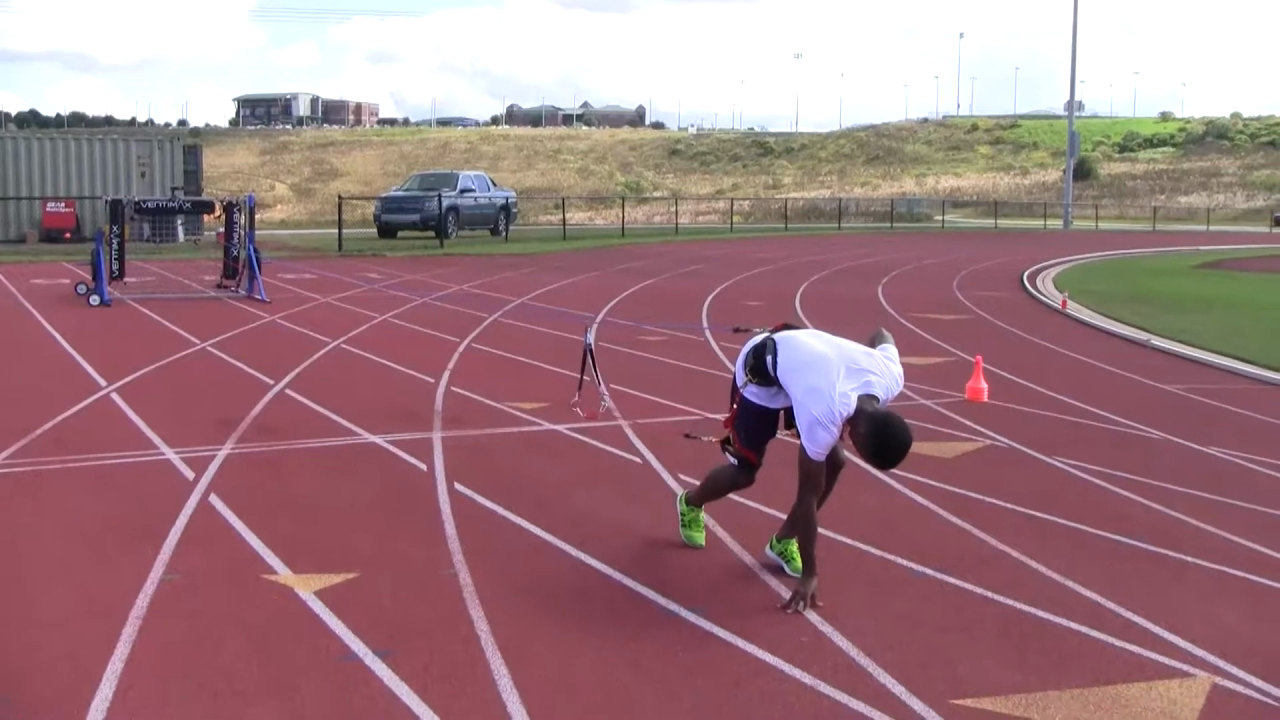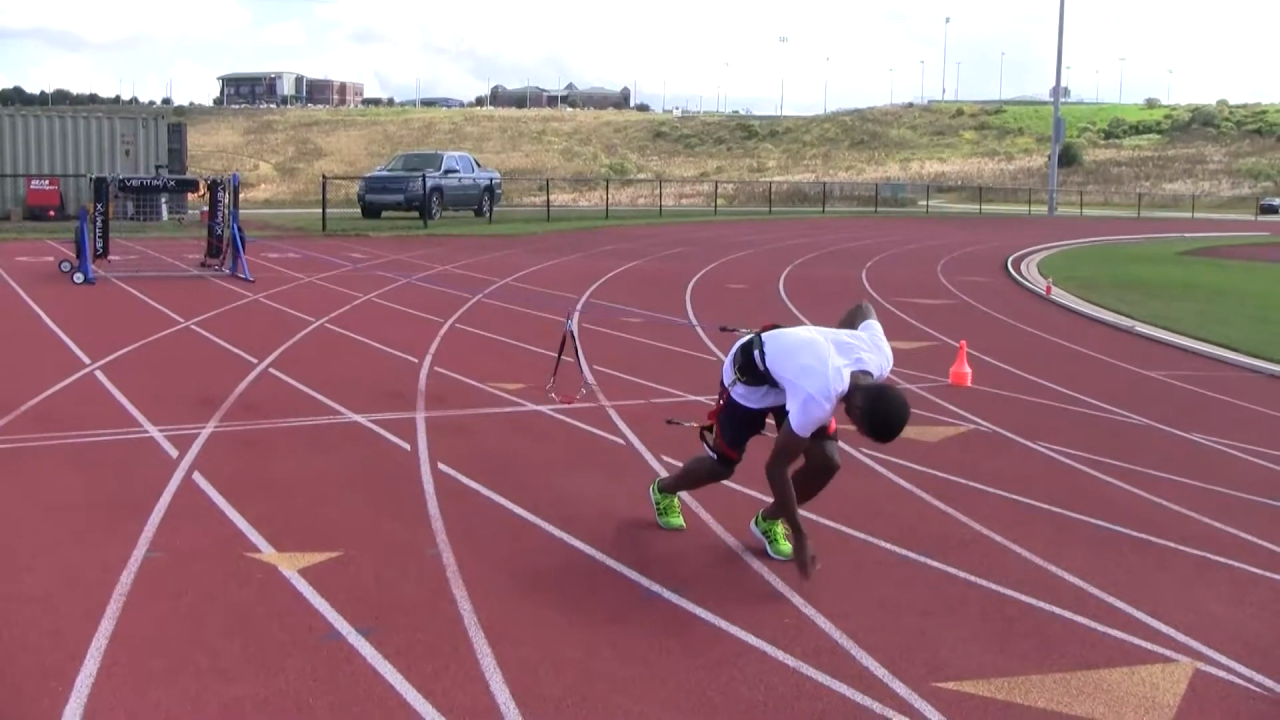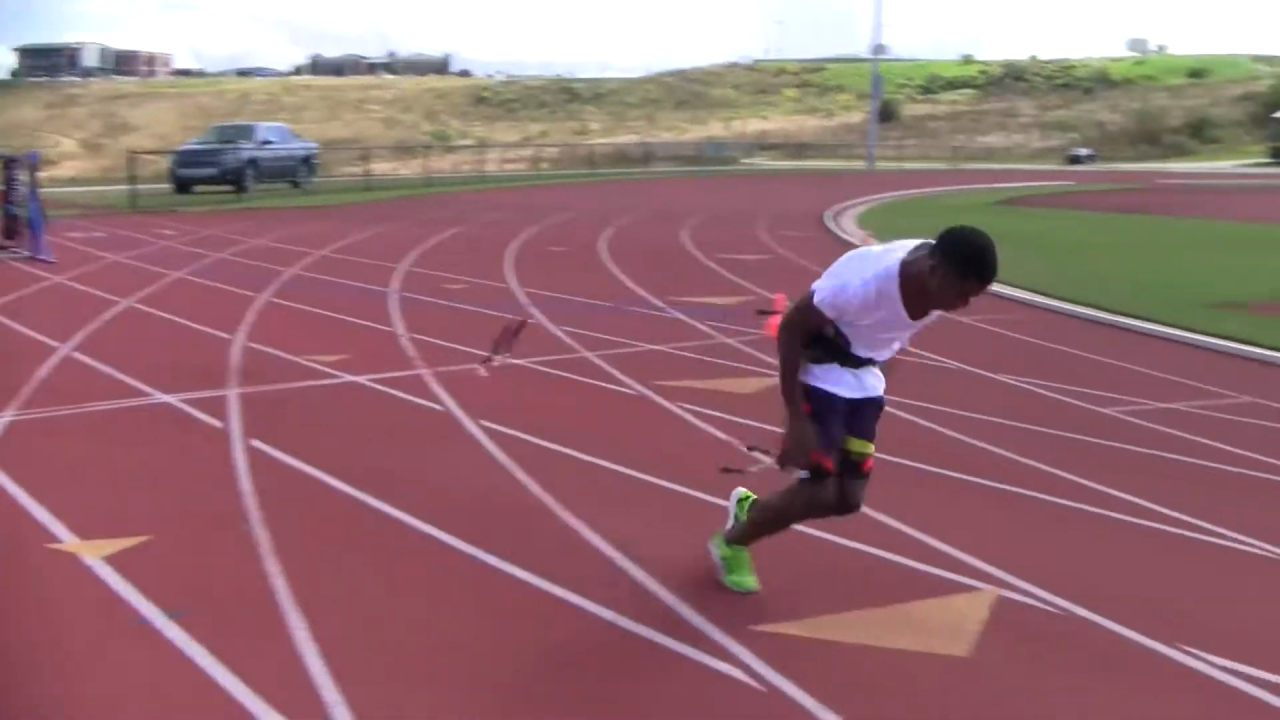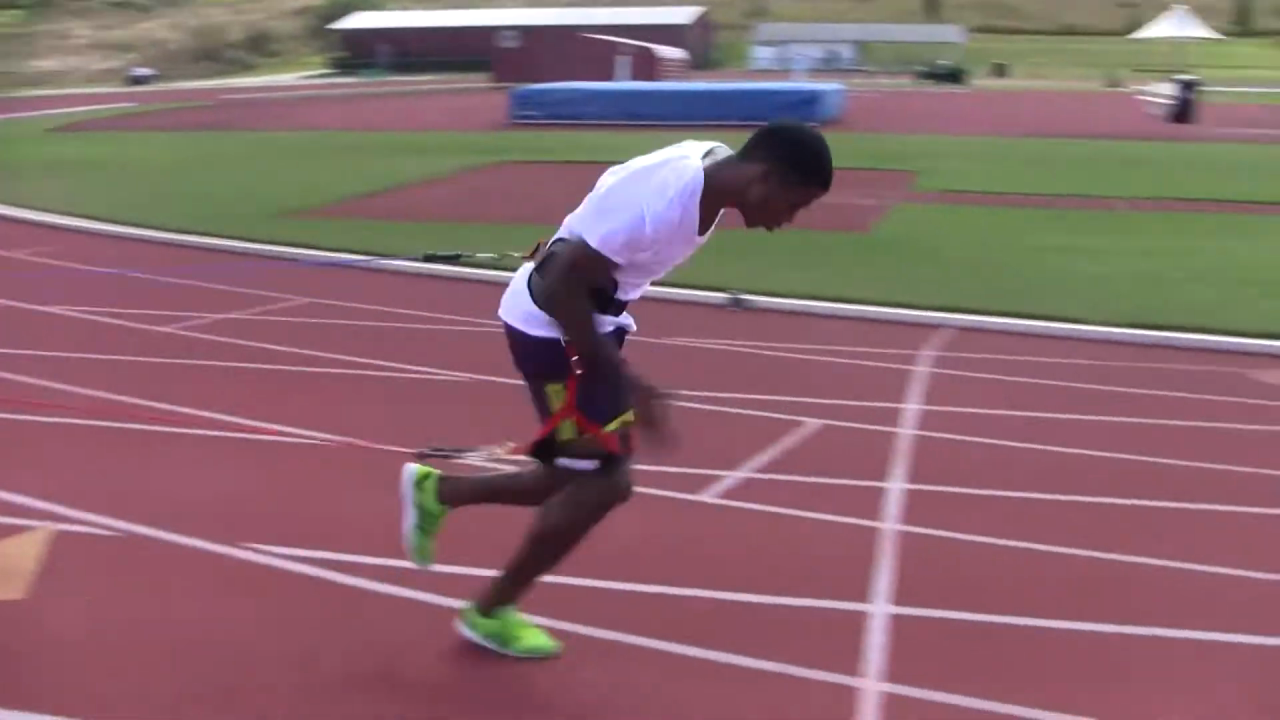
dt=0.5s
person 1, frame 1
left shoulder: (892, 377)
right shoulder: (824, 418)
left elbow: (882, 336)
right elbow: (808, 497)
right wrist: (809, 574)
left hip: (803, 354)
right hip: (761, 369)
left knee: (834, 461)
right knee: (744, 471)
left ankle: (784, 541)
right ankle: (690, 504)
person 1, frame 2
left shoulder: (881, 358)
right shoulder: (819, 398)
left elbow: (863, 309)
right elbow: (775, 468)
right wrist: (800, 539)
left hip: (792, 352)
right hip: (751, 375)
left knee: (827, 461)
right knee: (723, 464)
left ankle: (769, 521)
right ankle: (664, 490)
person 1, frame 3
left shoulder: (953, 259)
right shoulder: (861, 276)
right elbow: (791, 328)
right wrist: (797, 417)
left hip: (866, 374)
right hip: (823, 372)
left knee: (845, 498)
right knee: (821, 494)
left ankle: (751, 509)
right ankle: (733, 543)
person 1, frame 4
left shoulder: (715, 162)
right shoulder: (650, 195)
right elbow: (560, 285)
right wrist: (625, 381)
left hip: (593, 316)
right hip: (547, 320)
left knee: (602, 479)
right knee: (601, 484)
left ankle: (437, 491)
right ankle: (489, 612)
